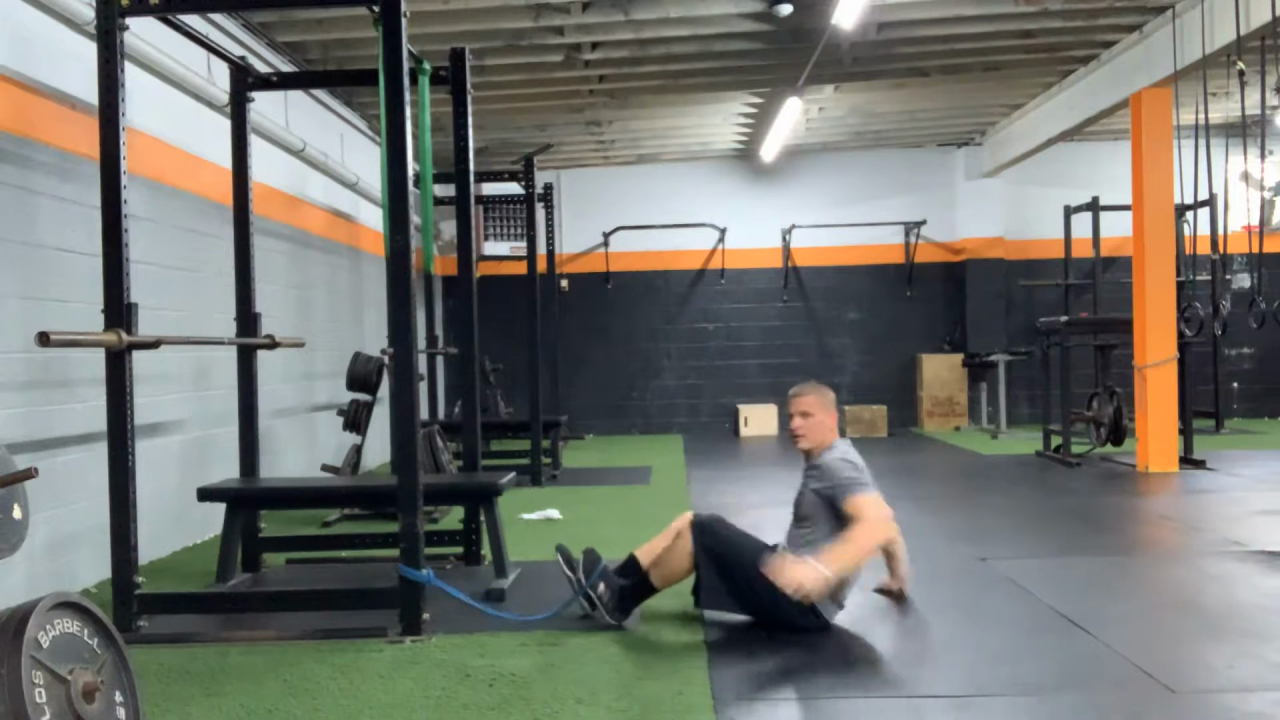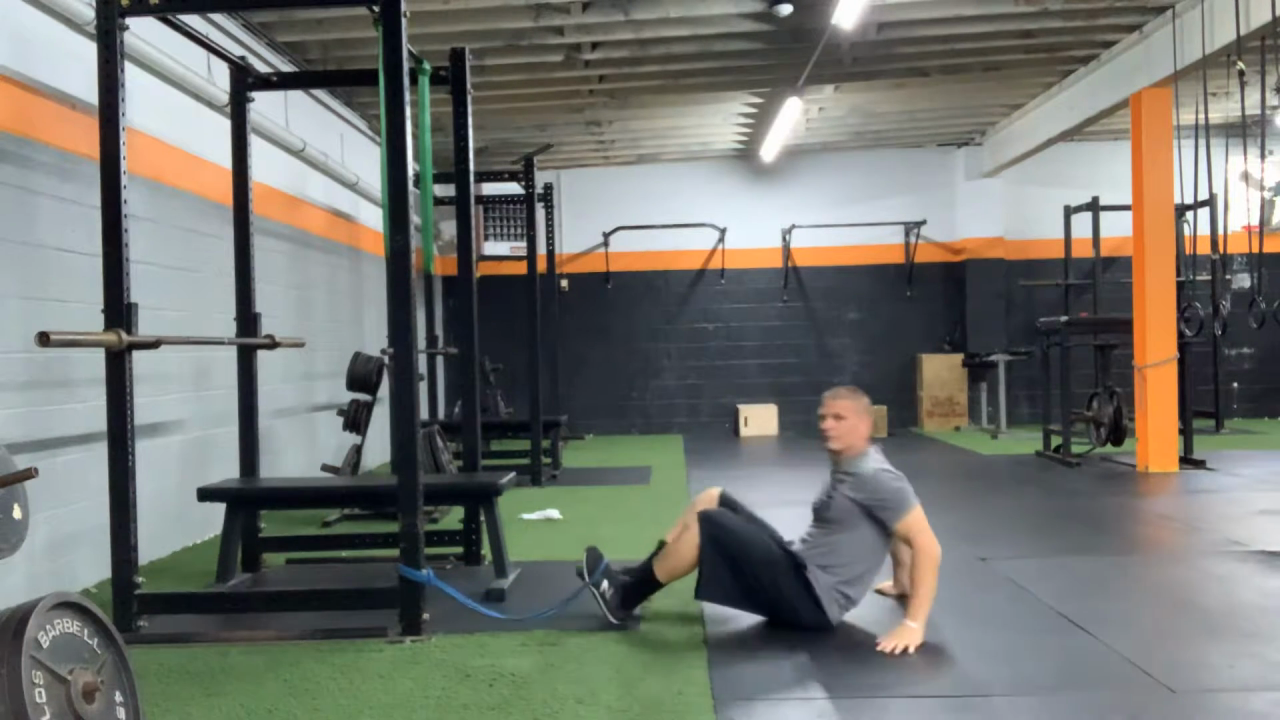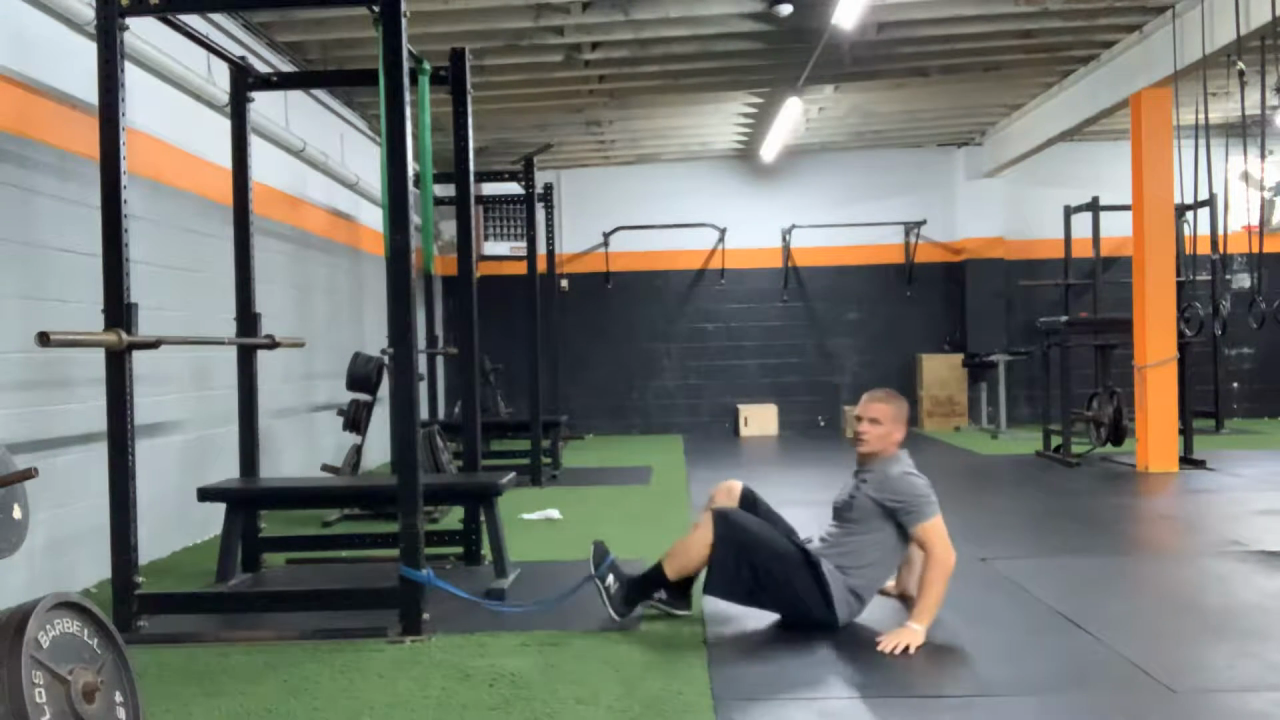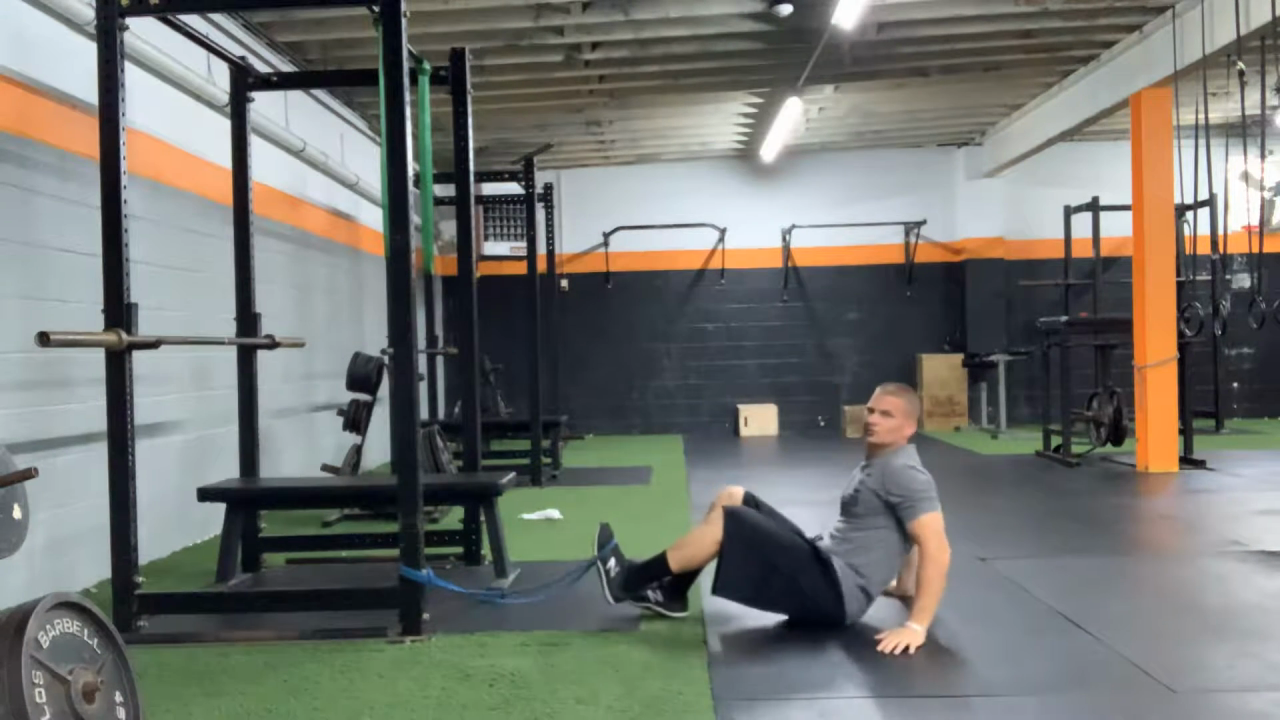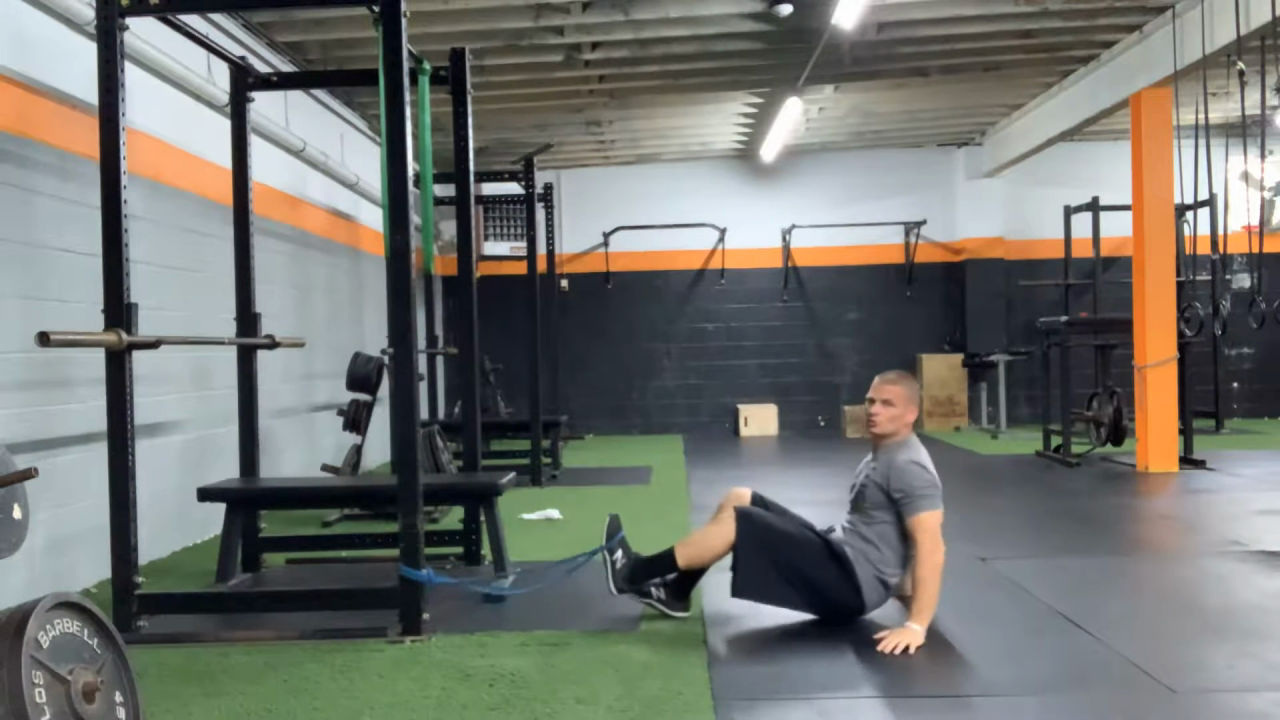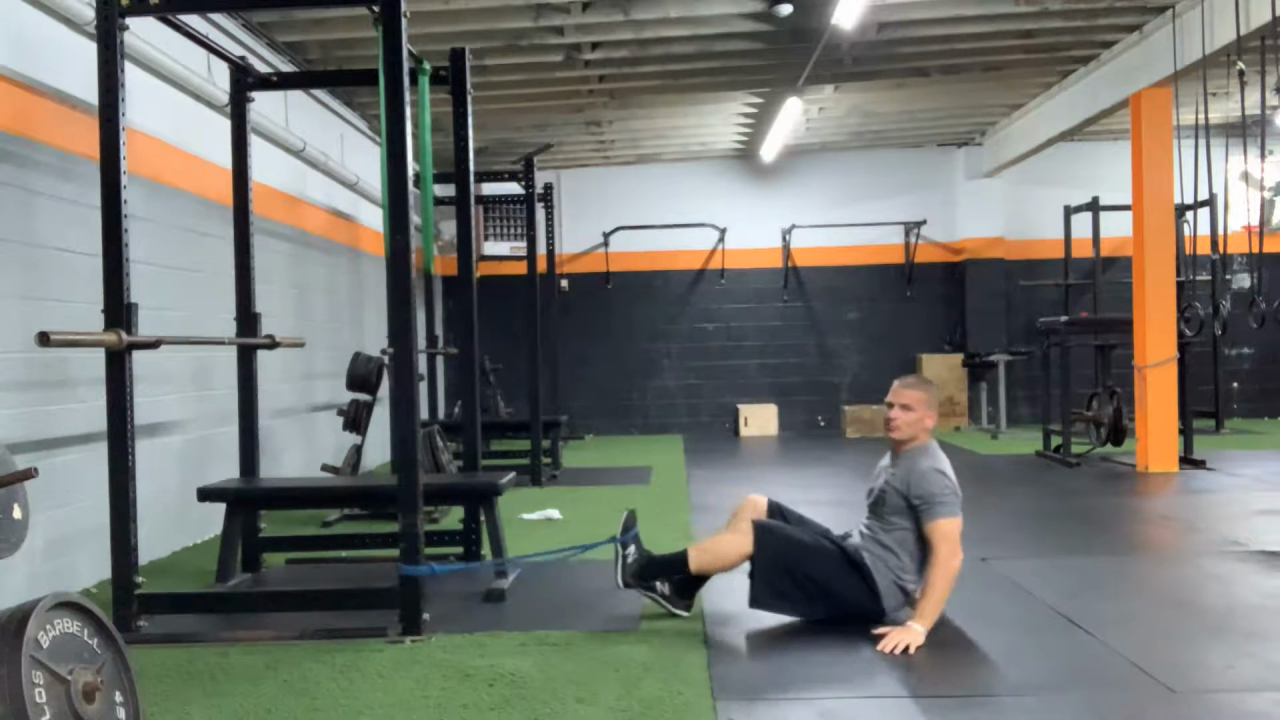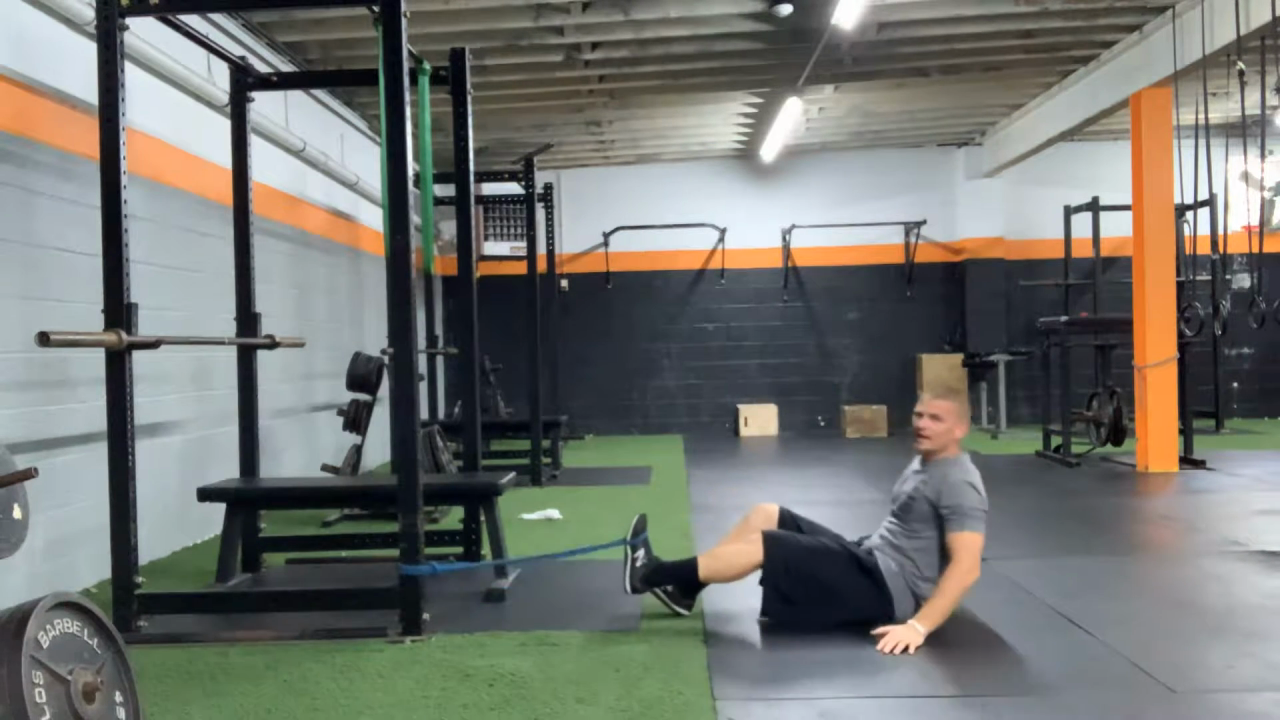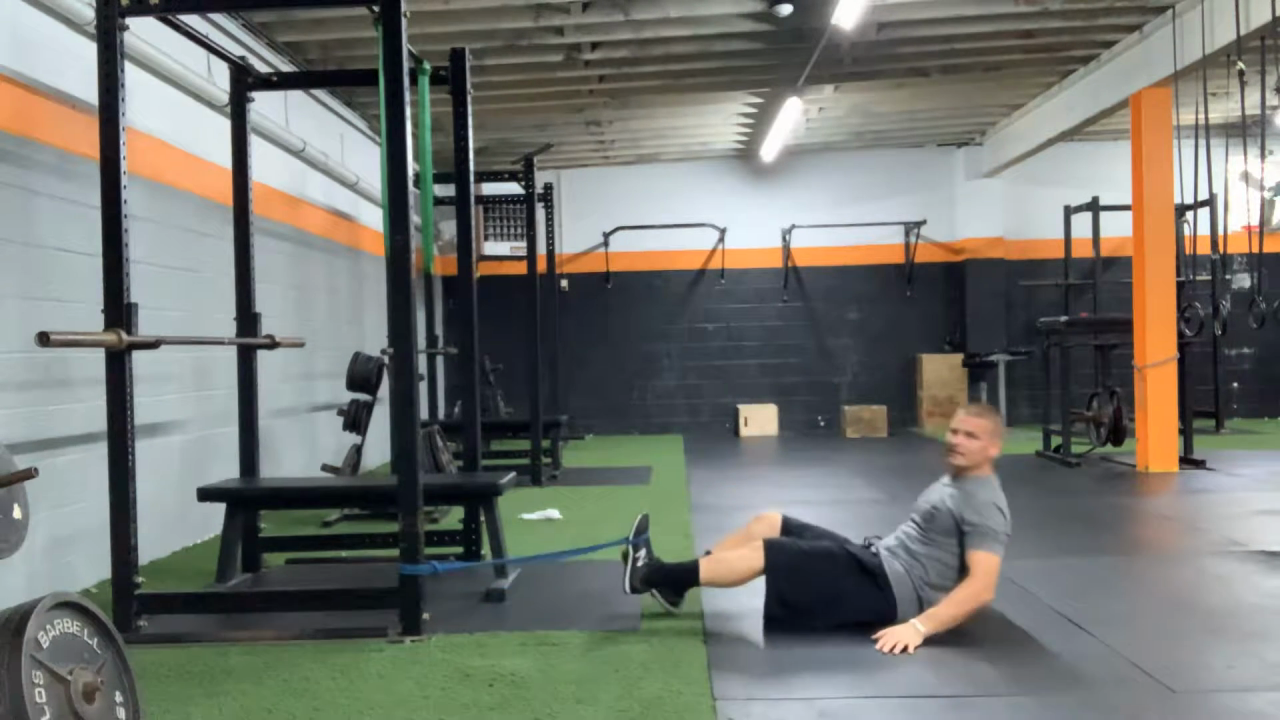
dt=0.2s
person 1, frame 1
left shoulder: (837, 466)
right shoulder: (825, 463)
left elbow: (880, 526)
left wrist: (818, 569)
right wrist: (898, 579)
left hip: (803, 602)
right hip: (798, 580)
left knee: (702, 530)
right knee: (690, 524)
left ankle: (621, 601)
right ankle: (616, 585)
person 1, frame 2
left shoulder: (873, 476)
right shoulder: (852, 468)
left elbow: (927, 545)
right elbow: (897, 534)
left wrist: (913, 623)
right wrist: (902, 585)
left hip: (813, 601)
right hip: (799, 568)
left knee: (706, 523)
right knee: (711, 500)
left ankle: (625, 597)
right ankle: (637, 578)
person 1, frame 3
left shoulder: (900, 480)
right shoulder: (872, 469)
left elbow: (942, 553)
right elbow: (906, 536)
left wrist: (916, 625)
right wrist: (905, 586)
left hip: (824, 598)
right hip: (811, 564)
left knee: (718, 522)
right knee: (729, 492)
left ankle: (631, 593)
right ankle: (675, 591)
person 1, frame 4
left shoulder: (903, 473)
right shoulder: (878, 464)
left elbow: (936, 550)
right elbow: (905, 534)
left wrist: (916, 626)
right wrist: (903, 584)
left hip: (833, 595)
right hip: (821, 562)
left knee: (727, 520)
right knee: (731, 497)
left ankle: (631, 581)
right ankle: (672, 594)
person 1, frame 5
left shoulder: (907, 466)
right shoulder: (884, 454)
left elbow: (932, 548)
right elbow: (906, 532)
left wrist: (916, 626)
right wrist: (903, 582)
left hip: (852, 585)
right hip: (837, 555)
left knee: (737, 520)
right knee: (739, 500)
left ankle: (635, 573)
right ankle: (676, 592)
person 1, frame 6
left shoulder: (928, 473)
right shoulder: (898, 457)
left elbow: (948, 554)
left wrist: (917, 625)
right wrist: (911, 583)
left hip: (870, 589)
right hip: (854, 557)
left knee: (751, 534)
right knee: (754, 507)
left ankle: (646, 569)
right ankle: (681, 590)
person 1, frame 7
left shoulder: (958, 485)
right shoulder: (924, 463)
left elbow: (966, 568)
left wrist: (917, 626)
left hip: (886, 592)
right hip: (868, 561)
left knee: (760, 545)
right knee: (765, 515)
left ankle: (653, 574)
right ankle: (683, 589)
person 1, frame 8
left shoulder: (985, 506)
right shoulder: (954, 480)
left elbow: (982, 586)
left wrist: (917, 626)
left hip: (890, 592)
right hip: (874, 561)
left knee: (761, 552)
right knee: (768, 523)
left ankle: (654, 575)
right ankle: (672, 585)
